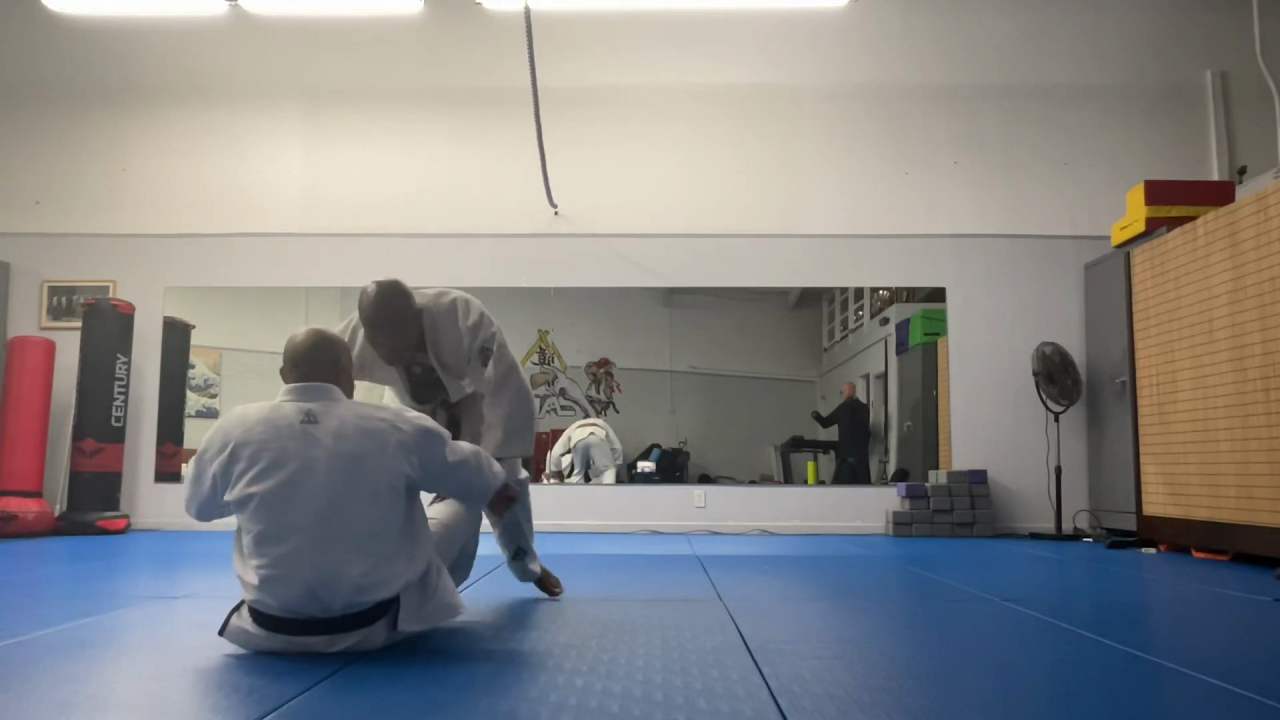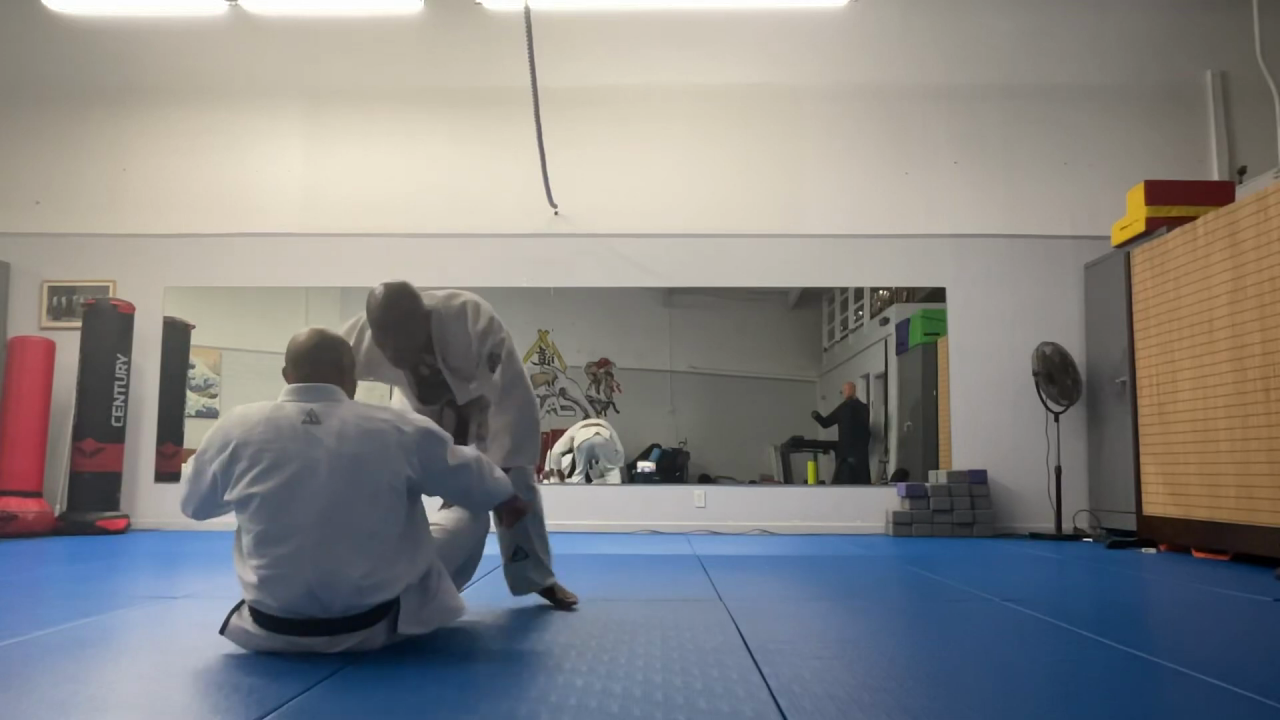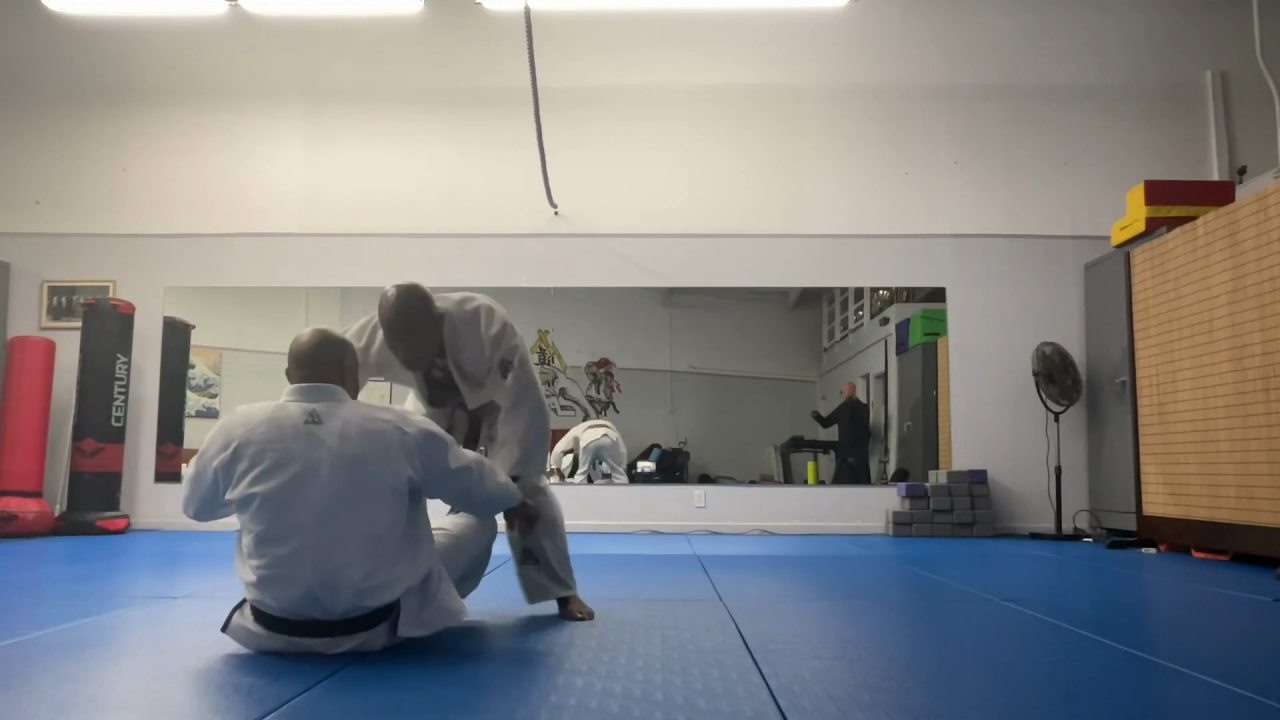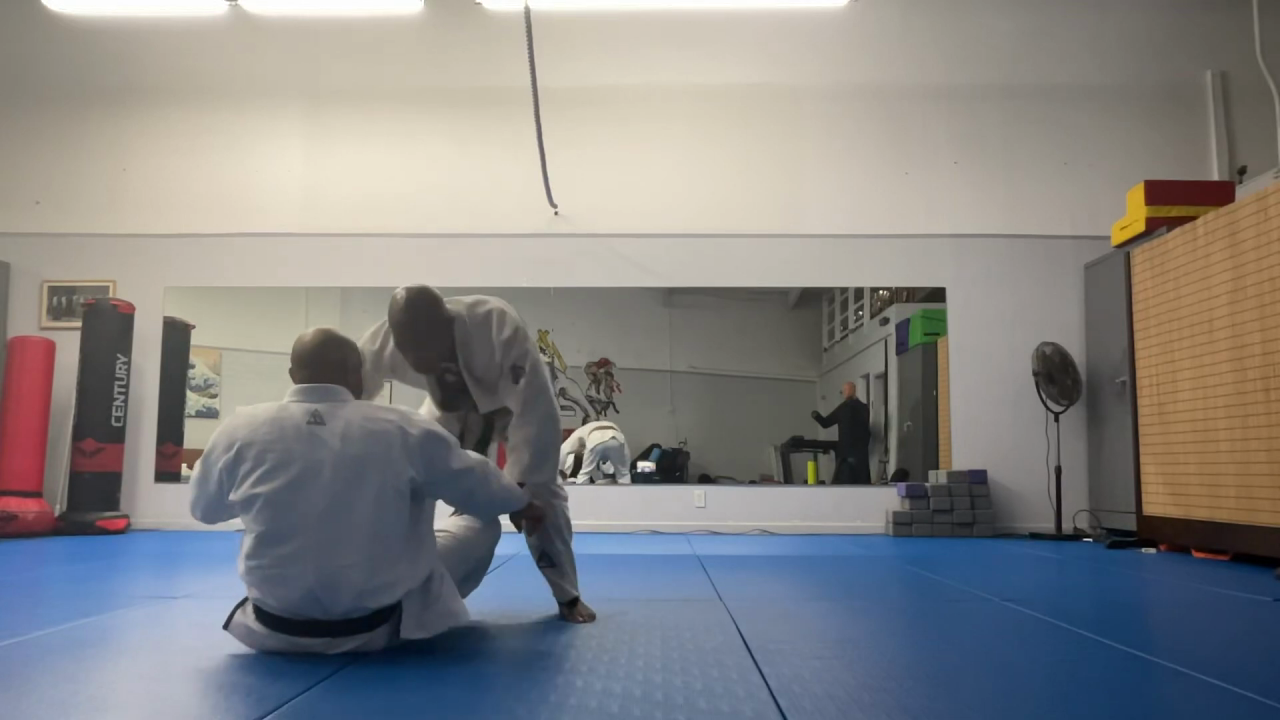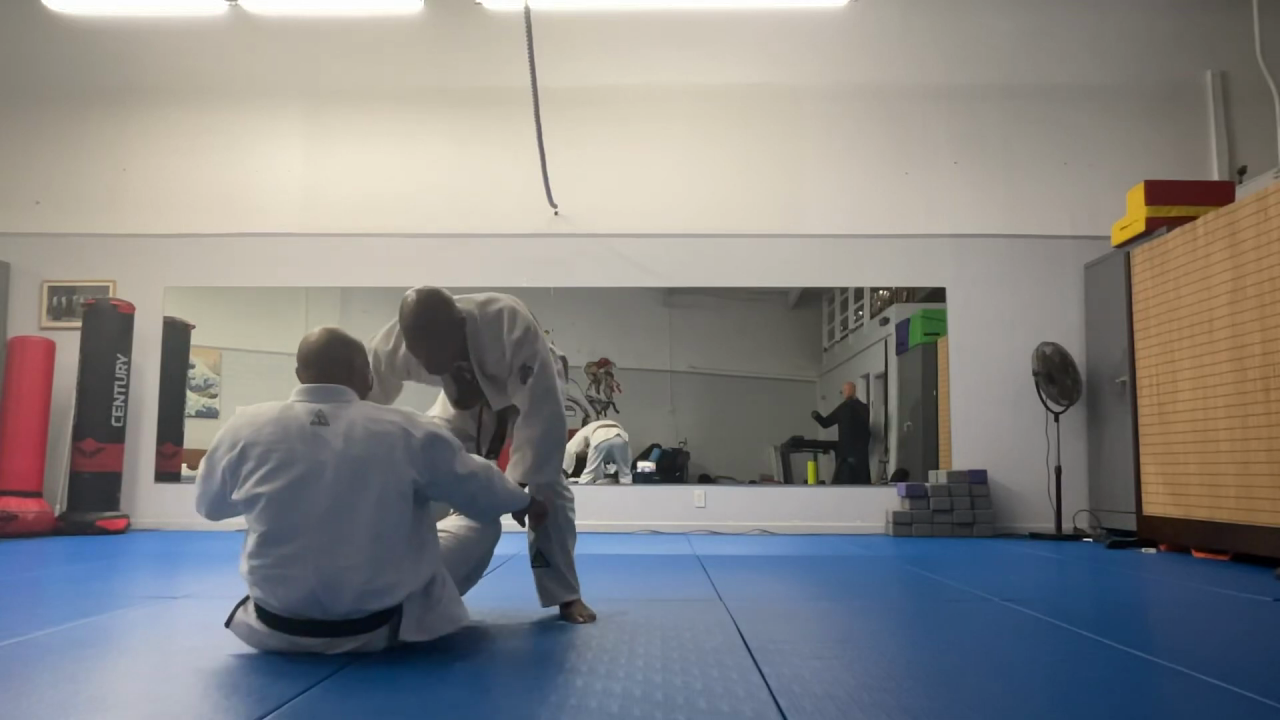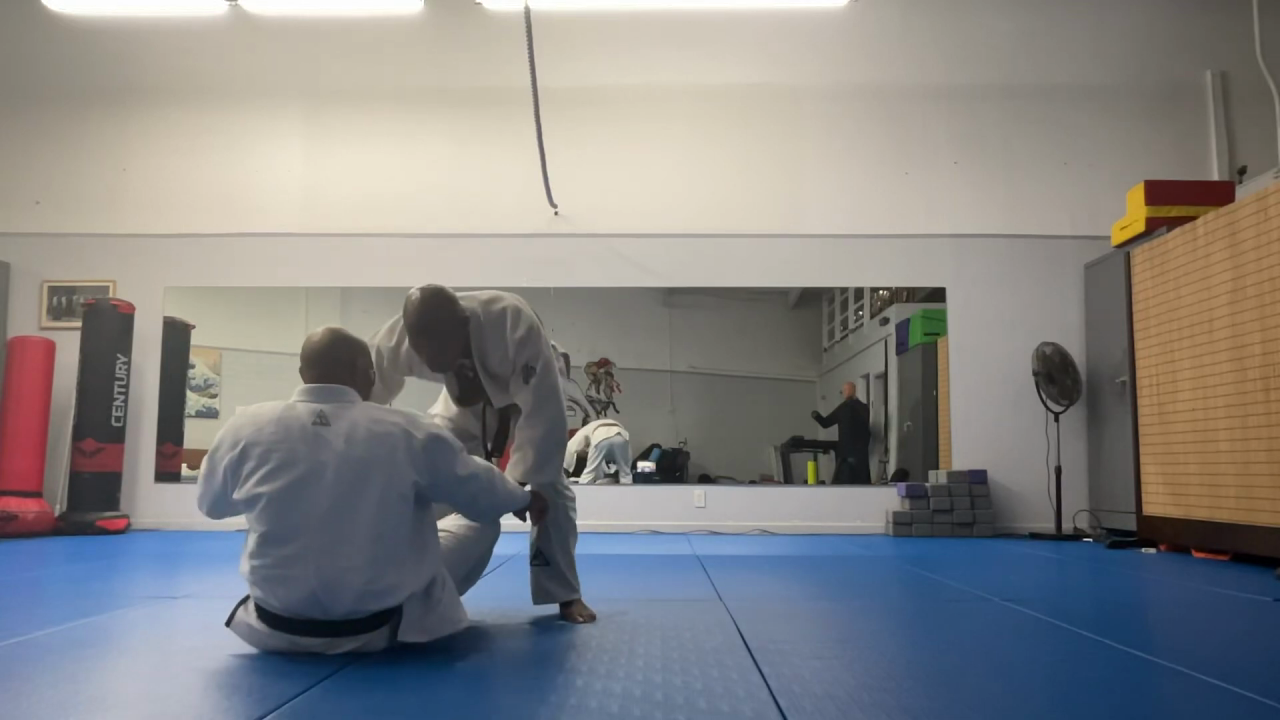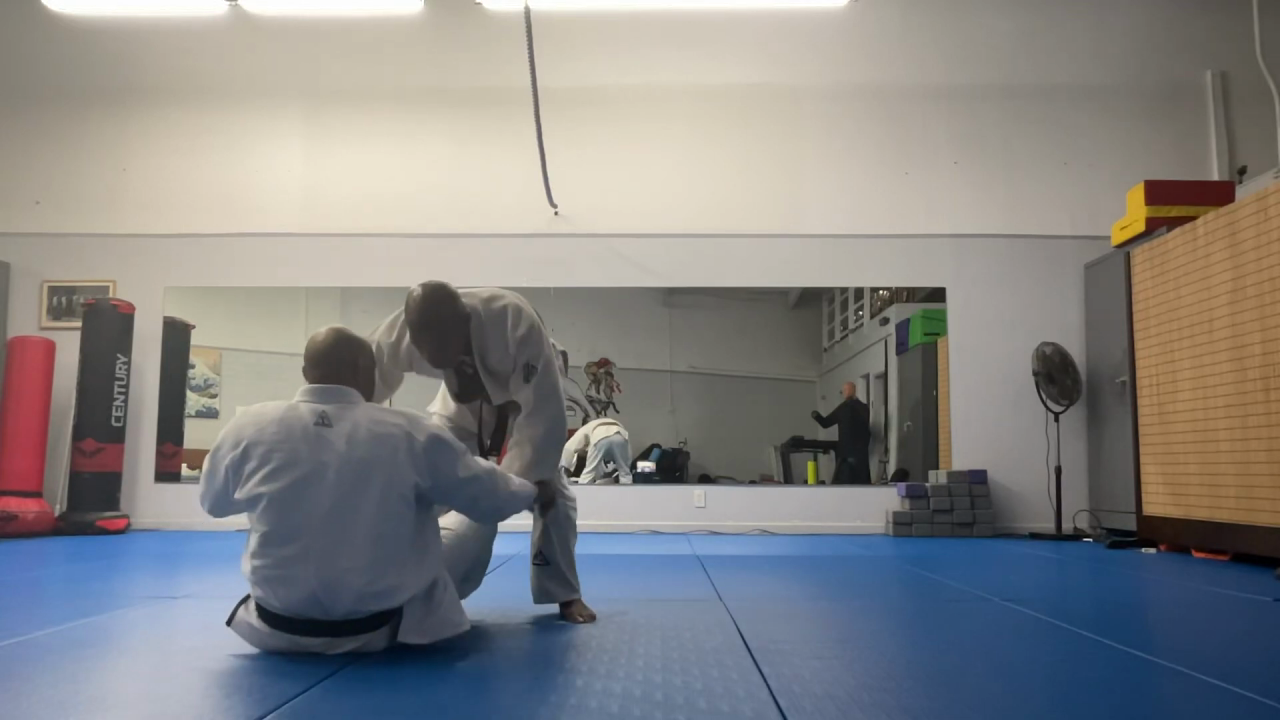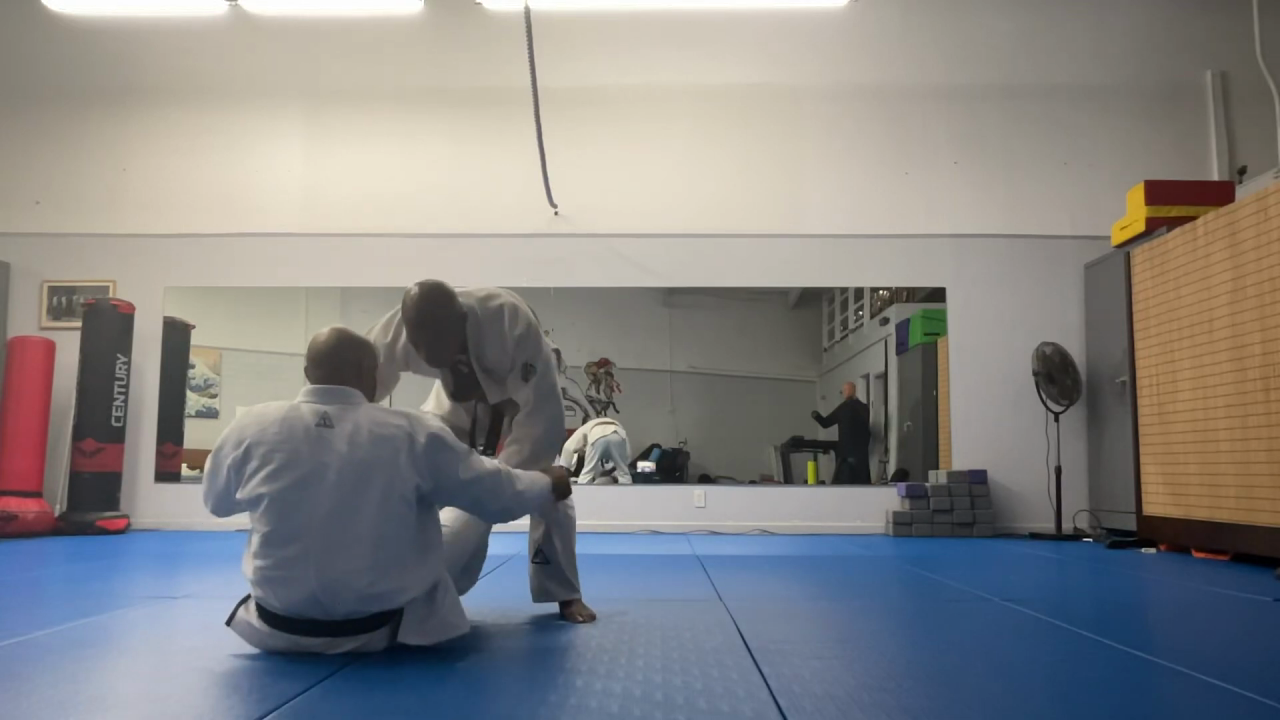
dt=0.1s
person 1, frame 1
left shoulder: (235, 429)
right shoulder: (396, 428)
left elbow: (200, 506)
right elbow: (473, 476)
right wrist: (499, 488)
left hip: (274, 629)
right hip: (375, 623)
right knee: (466, 509)
person 1, frame 2
left shoulder: (236, 429)
right shoulder: (398, 430)
left elbow: (195, 505)
right elbow: (474, 482)
right wrist: (506, 498)
left hip: (274, 630)
right hip: (376, 624)
right knee: (471, 513)
person 1, frame 3
left shoulder: (238, 429)
right shoulder: (400, 430)
left elbow: (196, 505)
right elbow: (475, 484)
right wrist: (515, 502)
left hip: (274, 629)
right hip: (376, 624)
right knee: (478, 521)
person 1, frame 4
left shoulder: (242, 430)
right shoulder: (403, 430)
left elbow: (205, 508)
right elbow: (479, 486)
right wrist: (522, 504)
left hip: (278, 629)
right hip: (379, 625)
right knee: (482, 521)
person 1, frame 5
left shoulder: (246, 428)
right shoulder: (406, 431)
left elbow: (210, 504)
right elbow: (482, 489)
right wrist: (524, 503)
left hip: (278, 628)
right hip: (380, 625)
right knee: (482, 524)
person 1, frame 6
left shoulder: (249, 428)
right shoulder: (408, 432)
left elbow: (212, 503)
right elbow: (483, 492)
right wrist: (527, 500)
left hip: (279, 627)
right hip: (381, 625)
right knee: (480, 524)
person 1, frame 7
left shoulder: (250, 427)
right shoulder: (410, 434)
left elbow: (213, 501)
right elbow: (492, 494)
right wrist: (534, 493)
left hip: (279, 626)
right hip: (380, 626)
right knee: (475, 522)
person 1, frame 8
left shoulder: (253, 427)
right shoulder: (412, 434)
left elbow: (217, 501)
right elbow: (497, 496)
right wrist: (549, 485)
left hip: (280, 627)
right hip: (382, 626)
right knee: (472, 519)
person 2, frame 1
left shoulder: (463, 316)
right shoulder: (351, 340)
left elbow: (508, 392)
left hip: (475, 400)
right hip: (413, 408)
left knee: (505, 481)
left ankle: (527, 565)
person 2, frame 2
left shoulder: (472, 320)
right shoulder: (358, 339)
left elbow: (514, 399)
left hip: (482, 401)
right hip: (420, 408)
left knee: (515, 483)
left ankle: (539, 579)
person 2, frame 3
left shoulder: (486, 324)
right shoulder: (367, 338)
left elbow: (525, 407)
left hip: (498, 401)
right hip: (433, 408)
left knee: (528, 487)
left ankle: (560, 590)
person 2, frame 4
left shoulder: (498, 327)
right shoulder: (382, 343)
left elbow: (537, 413)
left wrist: (513, 487)
left hip: (514, 401)
right hip: (450, 410)
left knee: (542, 487)
left ankle: (566, 593)
person 2, frame 5
left shoulder: (511, 326)
right shoulder: (395, 342)
left elbow: (543, 415)
left wrist: (515, 486)
left hip: (531, 394)
right hip: (463, 405)
left knee: (547, 487)
left ankle: (565, 594)
person 2, frame 6
left shoulder: (514, 325)
right shoulder: (399, 338)
left elbow: (545, 415)
left wrist: (514, 486)
left hip: (532, 392)
right hip: (465, 402)
left knee: (548, 486)
left ankle: (566, 594)
person 2, frame 7
left shoulder: (514, 322)
right shoulder: (397, 334)
left elbow: (544, 414)
left hip: (530, 390)
right hip: (463, 400)
left ankle: (565, 594)
person 2, frame 8
left shoulder: (511, 322)
right shoulder: (394, 333)
left elbow: (543, 414)
left hip: (525, 390)
right hip: (457, 398)
left ankle: (565, 593)
